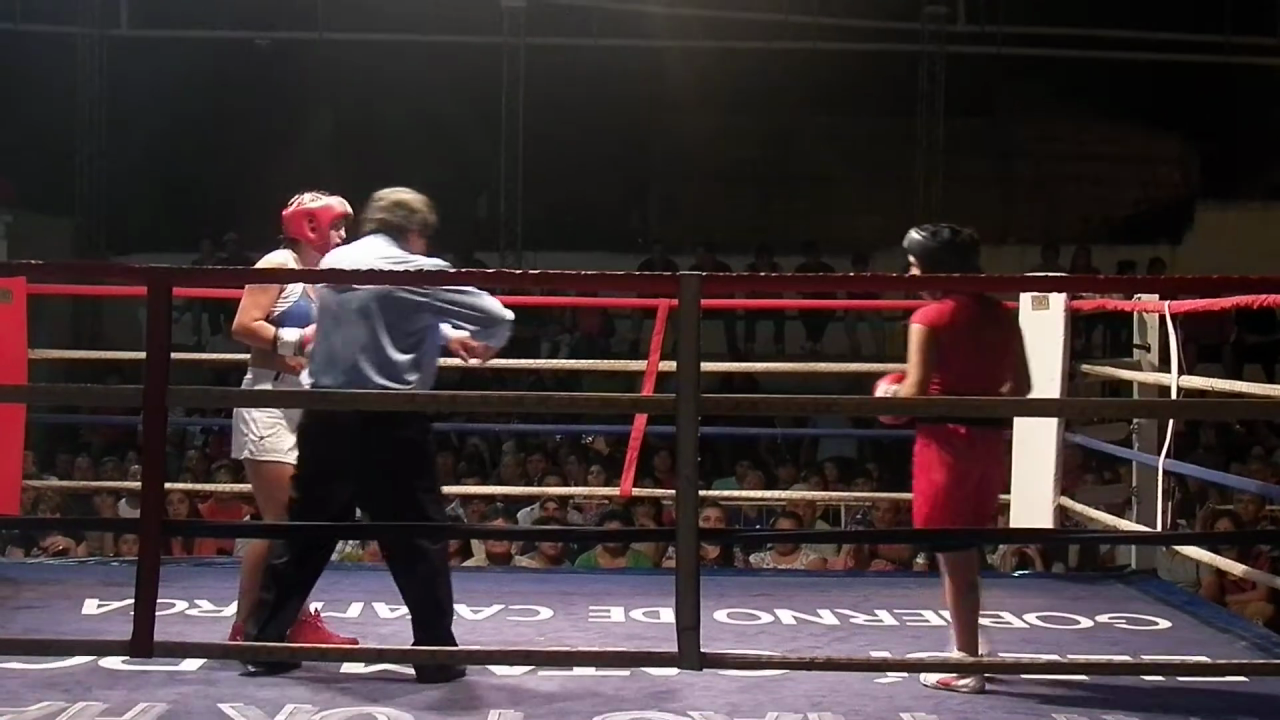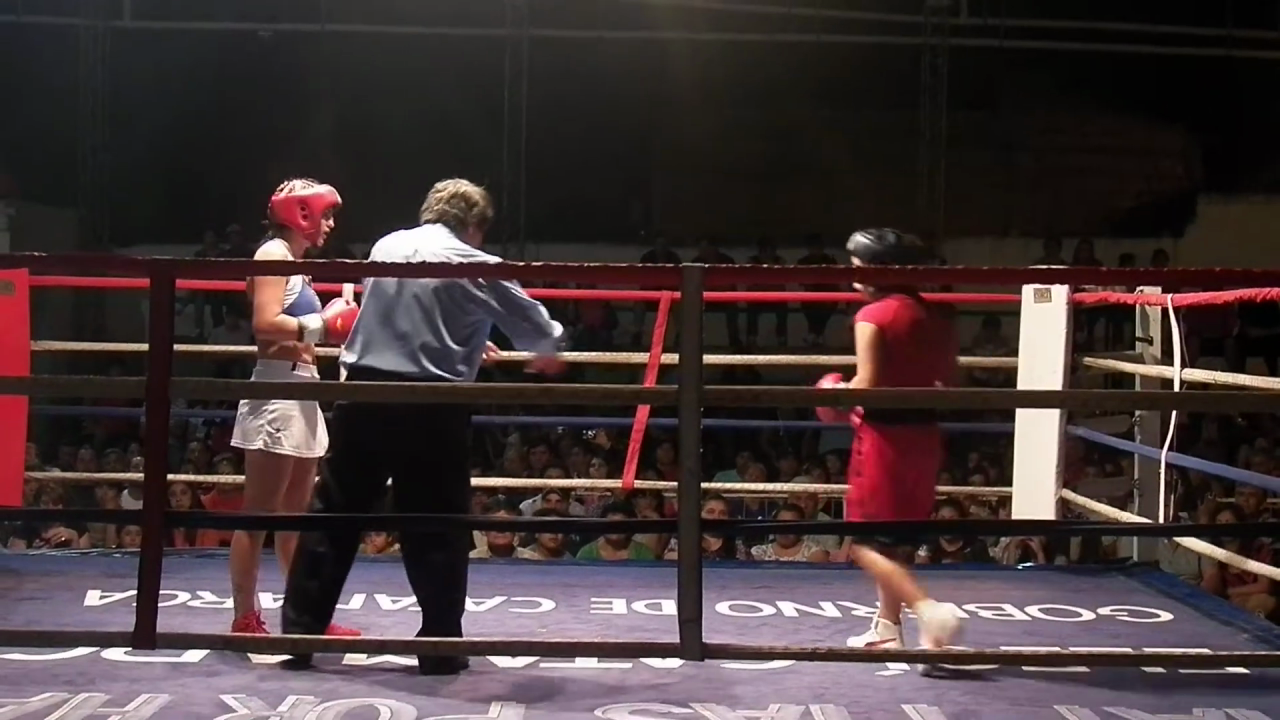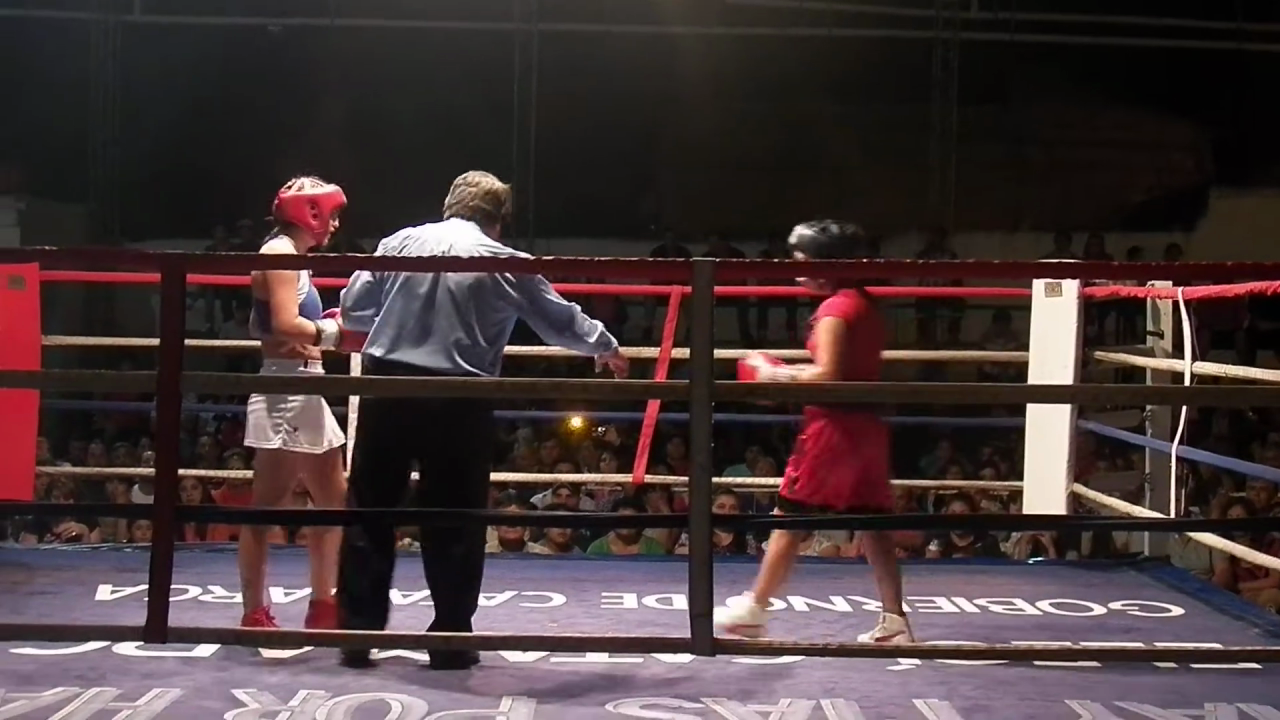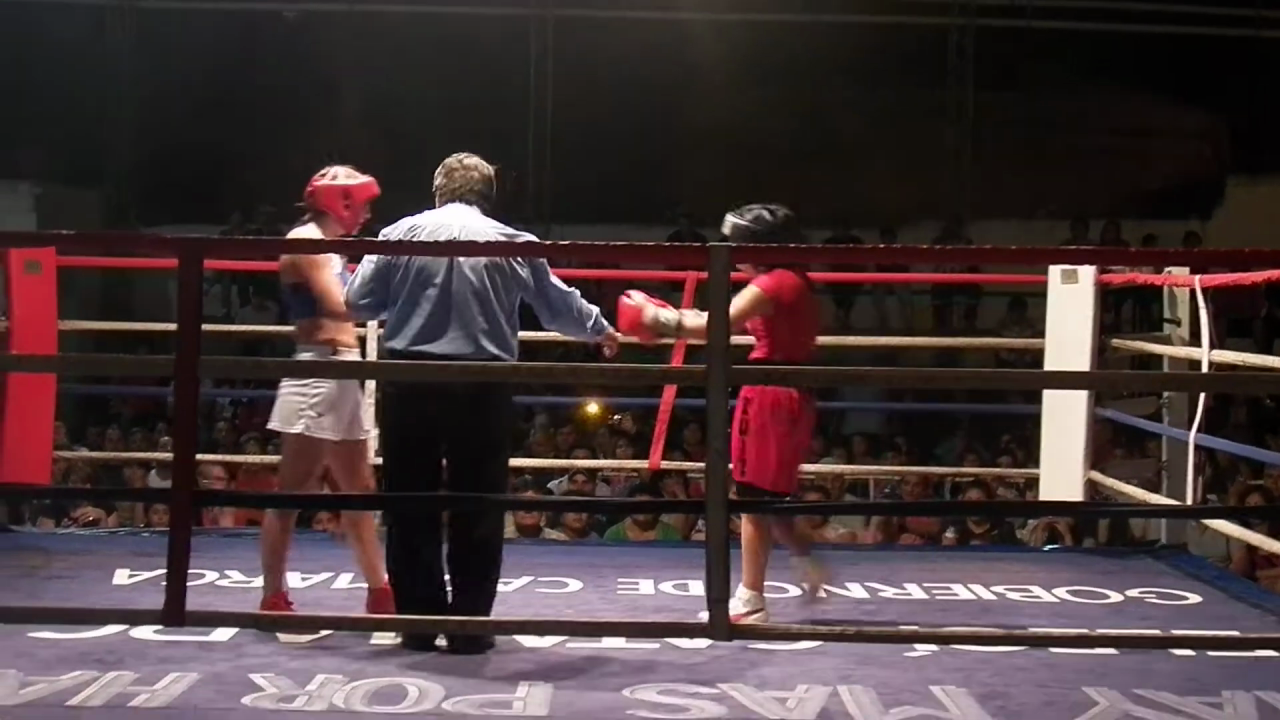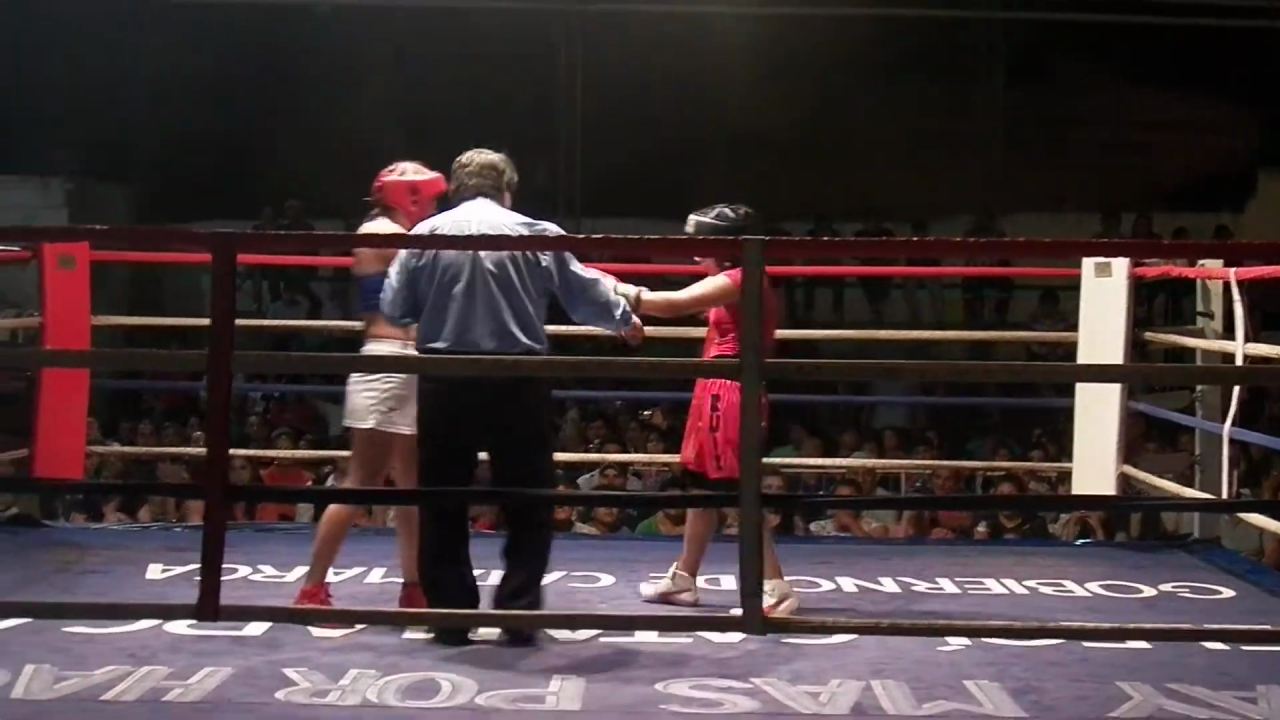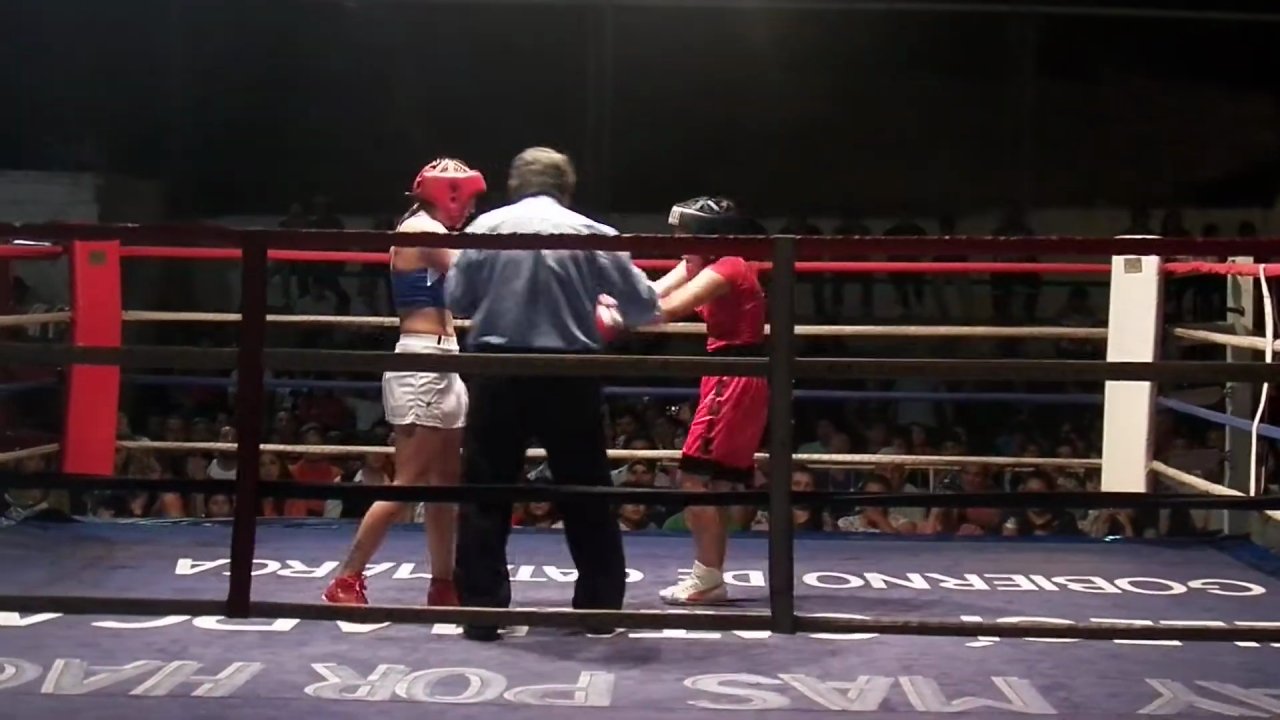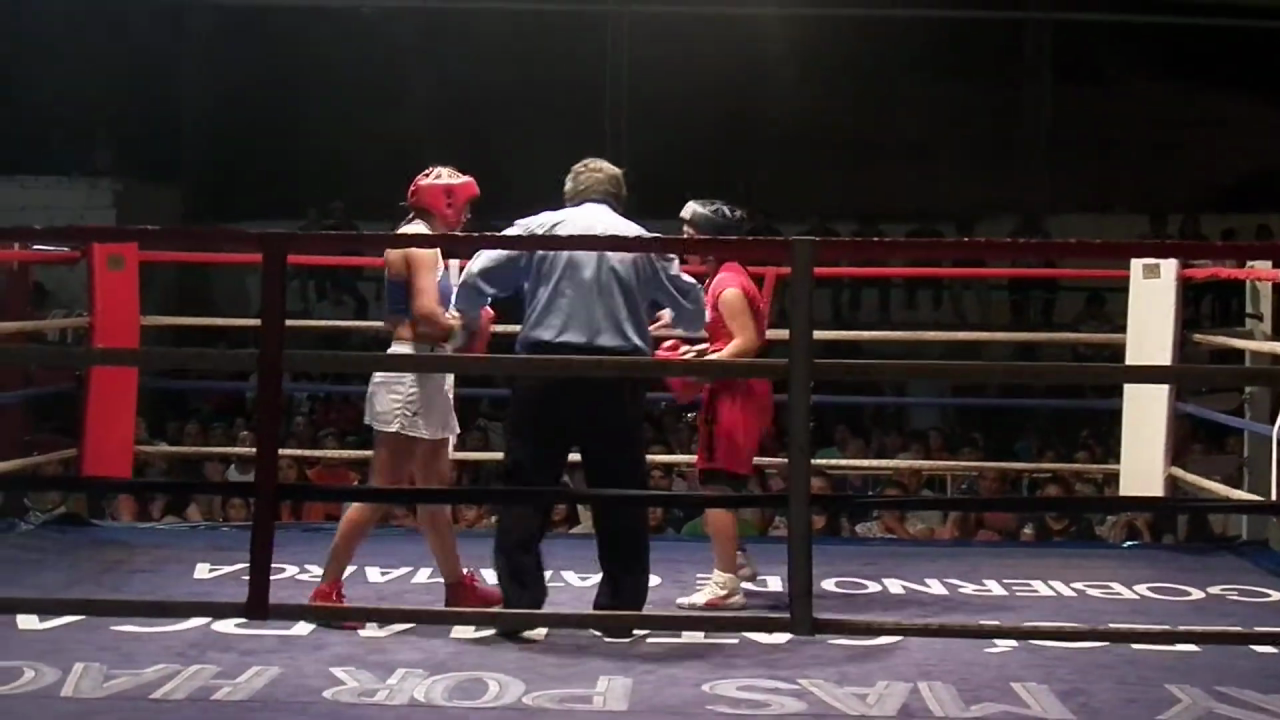
dt=0.3s
person 1, frame 1
left shoulder: (333, 262)
right shoulder: (420, 273)
right elbow: (496, 321)
left wrist: (442, 335)
right wrist: (486, 342)
left hip: (326, 415)
right hip: (389, 421)
left knee: (305, 529)
right knee: (418, 536)
left ankle: (262, 638)
right ankle: (434, 650)
person 1, frame 2
left shoulder: (385, 247)
right shoulder: (476, 267)
right elbow: (540, 332)
right wrist: (547, 352)
left hip: (364, 396)
right hip: (430, 408)
left knee: (335, 514)
right knee: (439, 527)
left ankle: (300, 631)
right ankle: (441, 642)
person 1, frame 3
left shoulder: (398, 243)
right shoulder: (506, 264)
left elbow: (353, 309)
right elbow: (562, 321)
right wrist: (606, 348)
left hip: (387, 390)
right hip: (457, 403)
left knee: (371, 514)
right knee: (454, 523)
left ankle: (361, 632)
right ankle: (450, 638)
person 1, frame 4
left shoulder: (401, 233)
right shoulder: (513, 244)
left elbow: (358, 301)
right elbow: (561, 307)
right wrist: (602, 331)
left hip: (408, 383)
right hip: (479, 388)
left knee: (409, 506)
right knee: (476, 509)
left ankle: (418, 622)
right ankle: (467, 624)
person 1, frame 5
left shoulder: (424, 234)
right shoulder: (537, 235)
left elbow: (395, 309)
right elbow: (587, 298)
right wrist: (626, 319)
left hip: (445, 381)
right hip: (516, 382)
left knee: (444, 502)
right knee: (527, 502)
left ankle: (450, 616)
right ankle: (517, 609)
person 1, frame 6
left shoulder: (484, 229)
right shoulder: (593, 235)
left elbow: (458, 301)
right elbow: (641, 305)
right wrist: (599, 308)
left hip: (499, 377)
right hip: (568, 380)
left knee: (486, 497)
right knee: (587, 498)
left ankle: (482, 611)
right ankle: (600, 606)
person 1, frame 7
left shoulder: (537, 229)
right shoulder: (643, 243)
left elbow: (477, 277)
right elbow: (690, 306)
left wrist: (464, 317)
right wrist: (691, 322)
left hip: (547, 375)
right hip: (616, 380)
left knee: (525, 491)
right knee: (620, 498)
left ankle: (519, 606)
right ankle: (620, 609)
person 2, frame 1
right shoulder: (279, 263)
left elbow: (317, 343)
right elbow: (243, 326)
right wrist: (296, 340)
right knee: (277, 520)
left ankle: (300, 620)
right ankle: (245, 627)
person 2, frame 2
left shoulder: (296, 265)
right shoulder: (274, 254)
left elbow: (302, 330)
right elbow: (265, 324)
left wrist: (336, 319)
right wrist: (321, 325)
left knee: (296, 513)
right knee: (260, 512)
right ankle: (244, 621)
person 2, frame 3
left shoulder: (294, 259)
right shoulder: (280, 253)
left elbow: (299, 325)
right elbow: (286, 326)
left wrist: (336, 325)
right wrist: (337, 332)
left hip: (306, 391)
right hip: (286, 390)
left knee: (332, 499)
right knee: (268, 506)
left ankle: (322, 607)
right ankle: (254, 616)
person 2, frame 4
left shoulder: (327, 247)
right shoulder: (306, 240)
left elbow: (340, 310)
right elbow: (337, 305)
left hip: (341, 377)
right hip: (317, 376)
left knee: (360, 489)
right knee: (292, 492)
left ankle: (380, 595)
right ankle: (273, 600)
person 2, frame 5
left shoulder: (388, 239)
right shoulder: (382, 234)
left hip: (402, 367)
right hip: (387, 367)
left knee: (414, 484)
right knee: (361, 483)
left ankle: (415, 589)
right ankle: (312, 591)
person 2, frame 6
left shoulder: (420, 233)
right shoulder: (425, 230)
left hip: (434, 362)
left knee: (445, 480)
right knee: (409, 481)
left ankle: (444, 585)
right ankle: (347, 581)
person 2, frame 7
left shoulder: (415, 241)
right shoulder: (422, 241)
right elbow: (427, 313)
left wrist: (448, 323)
right wrist: (461, 331)
left hip: (420, 374)
right hip: (411, 374)
left knee: (435, 488)
right knee: (383, 489)
left ankle: (459, 586)
right ankle: (326, 589)
person 3, frame 1
left shoulder: (928, 318)
right shoulder: (999, 314)
left elbow: (914, 390)
right elbow: (1019, 384)
left wrist: (889, 400)
left hip: (946, 438)
right hip: (990, 437)
left knee: (954, 551)
right knee: (960, 543)
right ankle: (969, 644)
person 3, frame 2
left shoulder: (873, 317)
right shoulder: (933, 317)
left elbow: (866, 386)
right elbow: (948, 385)
left hip: (885, 435)
right hip: (924, 434)
left knee: (863, 543)
right knee: (893, 532)
left ankle: (931, 611)
right ankle: (886, 628)
person 3, frame 3
left shoulder: (835, 309)
right shoulder: (863, 304)
left elbow: (826, 375)
left wrist: (769, 374)
right wrist: (779, 370)
left hip: (833, 423)
right hip: (865, 421)
left knee: (789, 519)
right knee: (871, 526)
left ankle: (752, 611)
right ankle: (895, 622)
person 3, frame 4
left shoulder: (771, 284)
right shoulder: (795, 283)
right elbow: (725, 324)
left wrist: (659, 319)
right wrist: (674, 317)
left hip: (769, 396)
right hip: (793, 397)
left knee: (754, 501)
right knee: (764, 499)
left ankle: (751, 602)
right ankle: (806, 561)
person 3, frame 5
left shoulder: (738, 280)
right shoulder: (726, 279)
left elbow: (673, 304)
right elbow: (678, 304)
left hip: (730, 391)
right hip: (719, 388)
left knee: (731, 490)
right knee: (704, 486)
left ankle: (776, 590)
right ankle: (682, 579)
person 3, frame 6
left shoulder: (727, 271)
right shoulder: (700, 266)
left elbow: (669, 308)
right elbow: (651, 293)
left hip: (736, 379)
right hip: (728, 378)
left knee: (695, 473)
right knee: (714, 479)
left ankle: (708, 577)
right ankle: (709, 574)
person 3, frame 7
left shoulder: (726, 282)
right shoulder: (722, 276)
left elbow: (747, 342)
left wrist: (699, 362)
right wrist: (687, 347)
left hip: (736, 390)
right hip: (740, 387)
left knee: (715, 483)
right knee: (726, 481)
left ankle: (724, 585)
right ankle: (734, 560)
